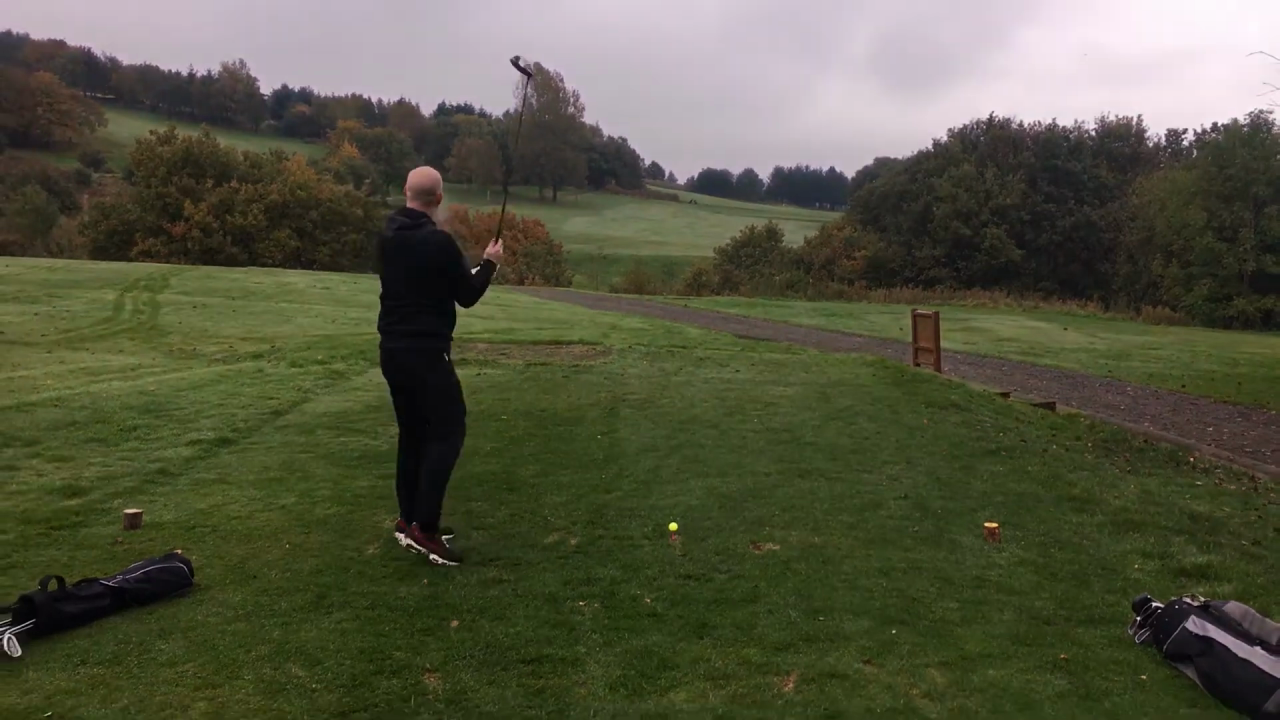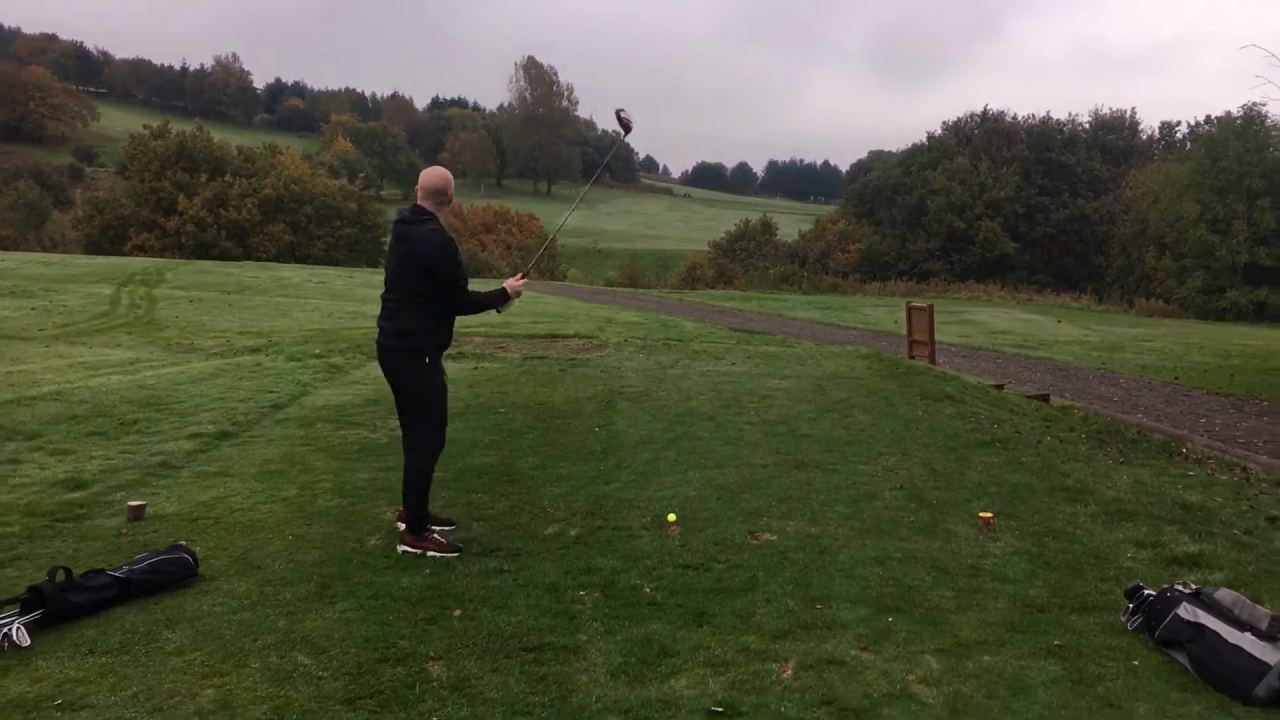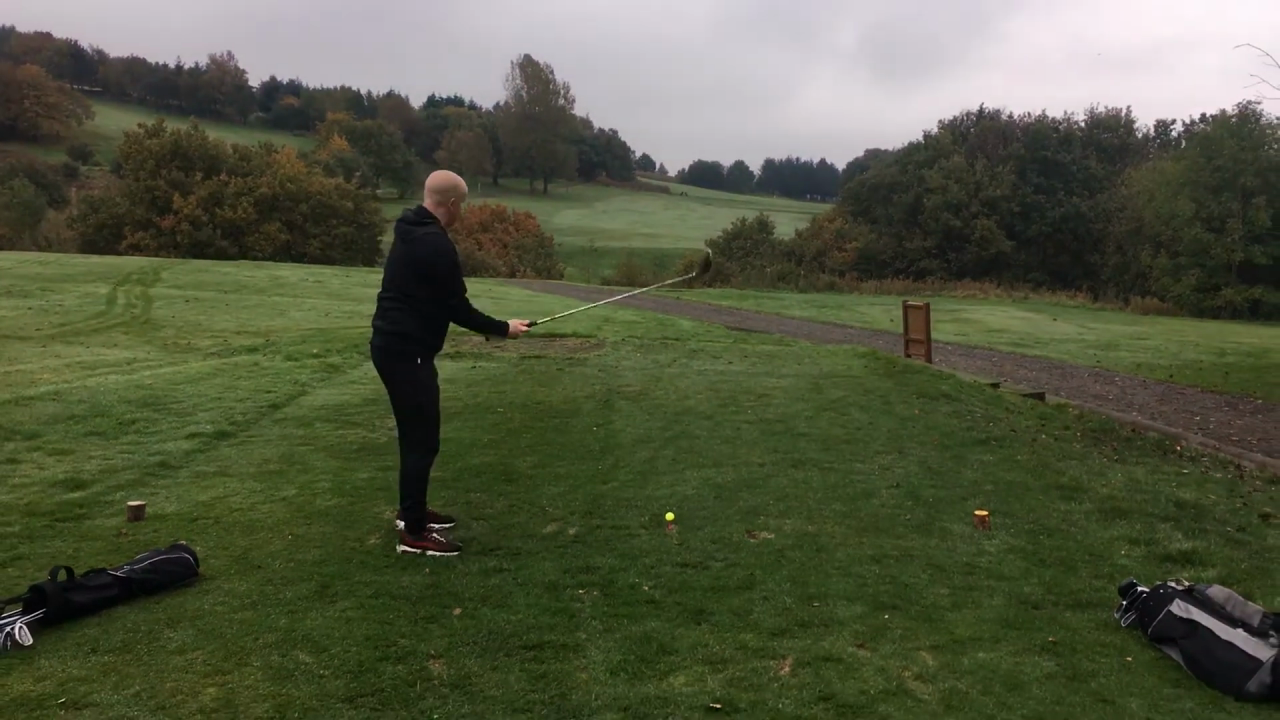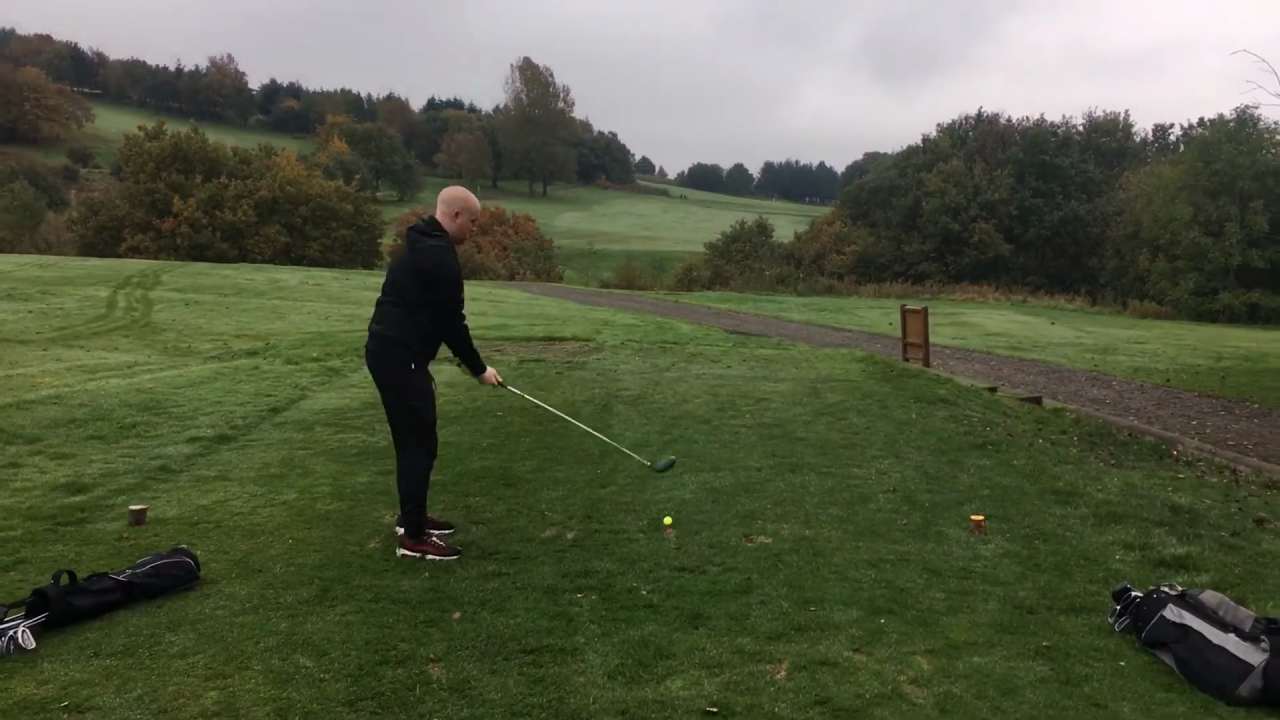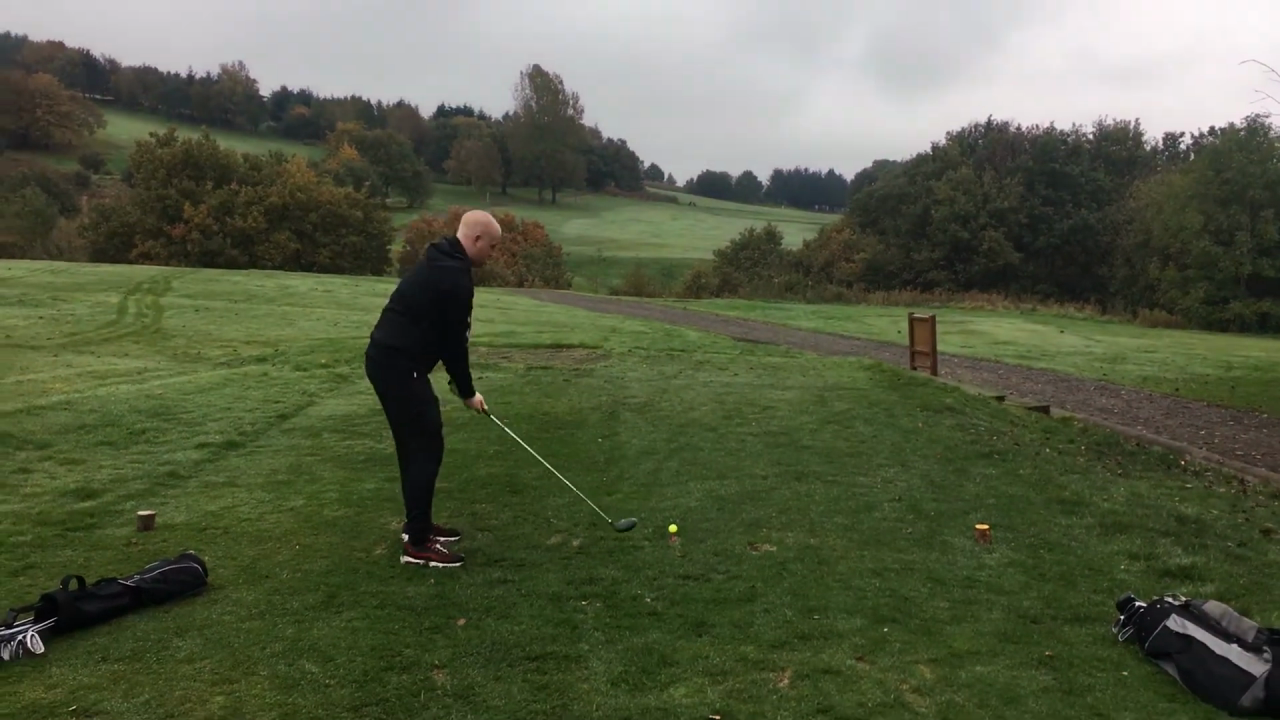
dt=0.2s
person 1, frame 1
left shoulder: (388, 237)
right shoulder: (437, 241)
right elbow: (467, 294)
left wrist: (477, 270)
right wrist: (489, 263)
left hip: (393, 349)
right hip: (426, 353)
left knee: (412, 436)
right knee: (446, 434)
left ankle: (409, 519)
right ankle: (424, 528)
person 1, frame 2
left shoulder: (406, 232)
right shoulder: (436, 242)
right elbow: (459, 302)
left wrist: (492, 295)
right wrist: (504, 294)
left hip: (397, 344)
right hip: (416, 351)
left knee: (418, 432)
right knee: (426, 438)
left ankle: (413, 511)
right ankle: (414, 533)
person 1, frame 3
left shoulder: (411, 234)
right shoulder: (435, 245)
right elbow: (456, 308)
left wrist: (491, 328)
right wrist: (504, 329)
left hip: (394, 344)
right hip: (407, 352)
left knee: (417, 433)
right knee: (421, 439)
left ankle: (411, 510)
right ankle: (413, 532)
person 1, frame 4
left shoulder: (421, 245)
right shoulder: (440, 257)
right elbow: (452, 322)
left wrist: (471, 363)
right wrist: (479, 369)
left hip: (390, 350)
right hip: (400, 357)
left knee: (413, 439)
right knee: (420, 443)
left ankle: (412, 517)
right ankle: (414, 535)
person 1, frame 5
left shoulder: (438, 262)
right shoulder: (455, 279)
right elbow: (454, 341)
left wrist: (460, 384)
right wrist: (468, 391)
left hip: (388, 358)
right hip: (399, 365)
left knee: (418, 445)
right knee: (426, 448)
left ankle: (417, 523)
right ankle: (418, 542)
